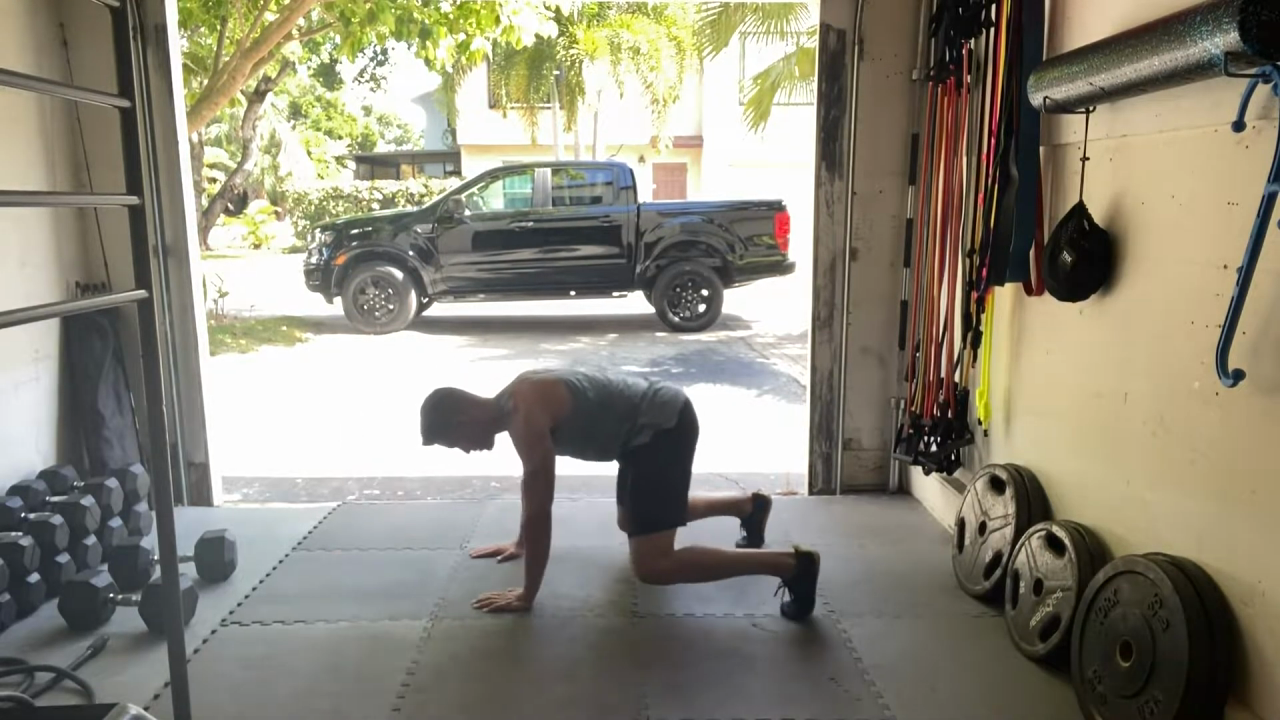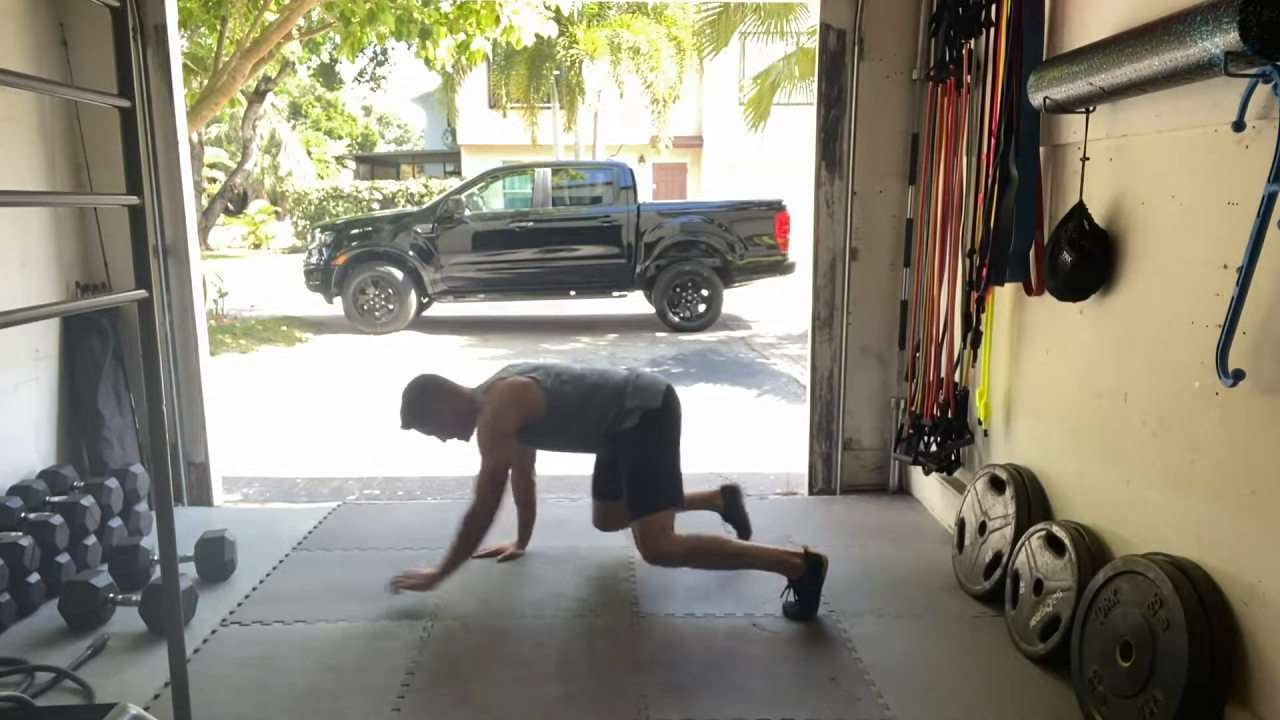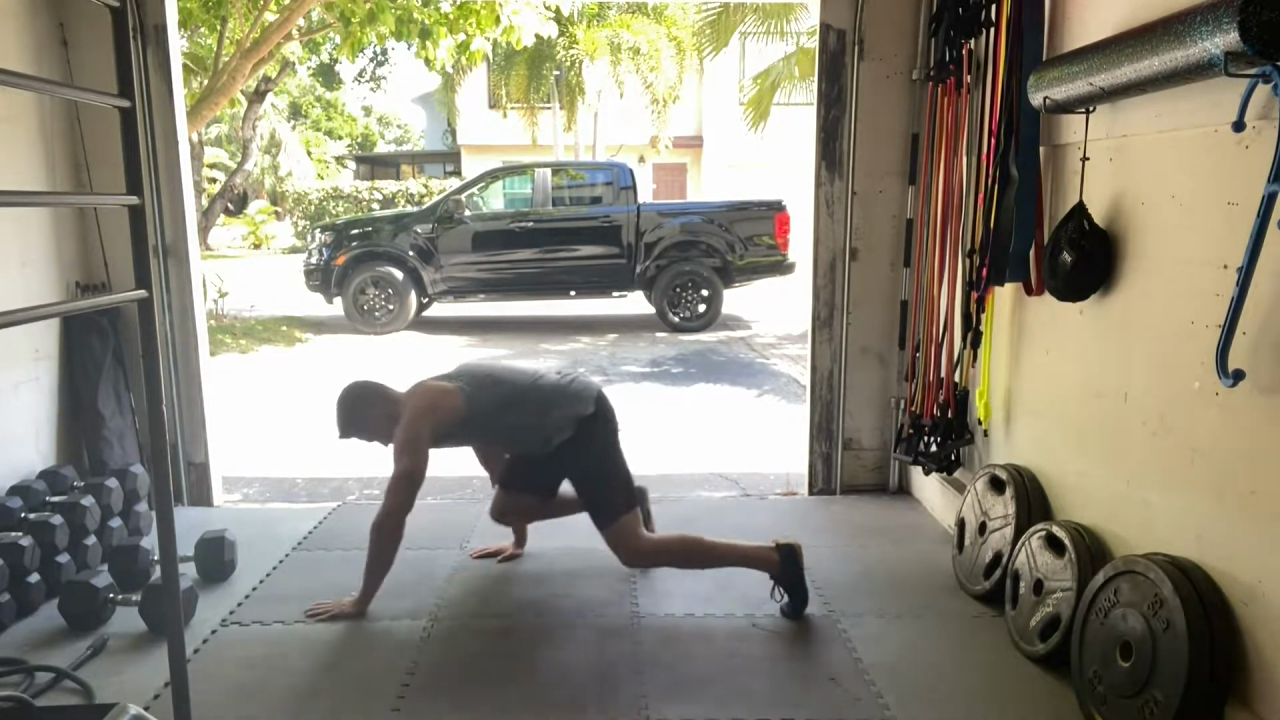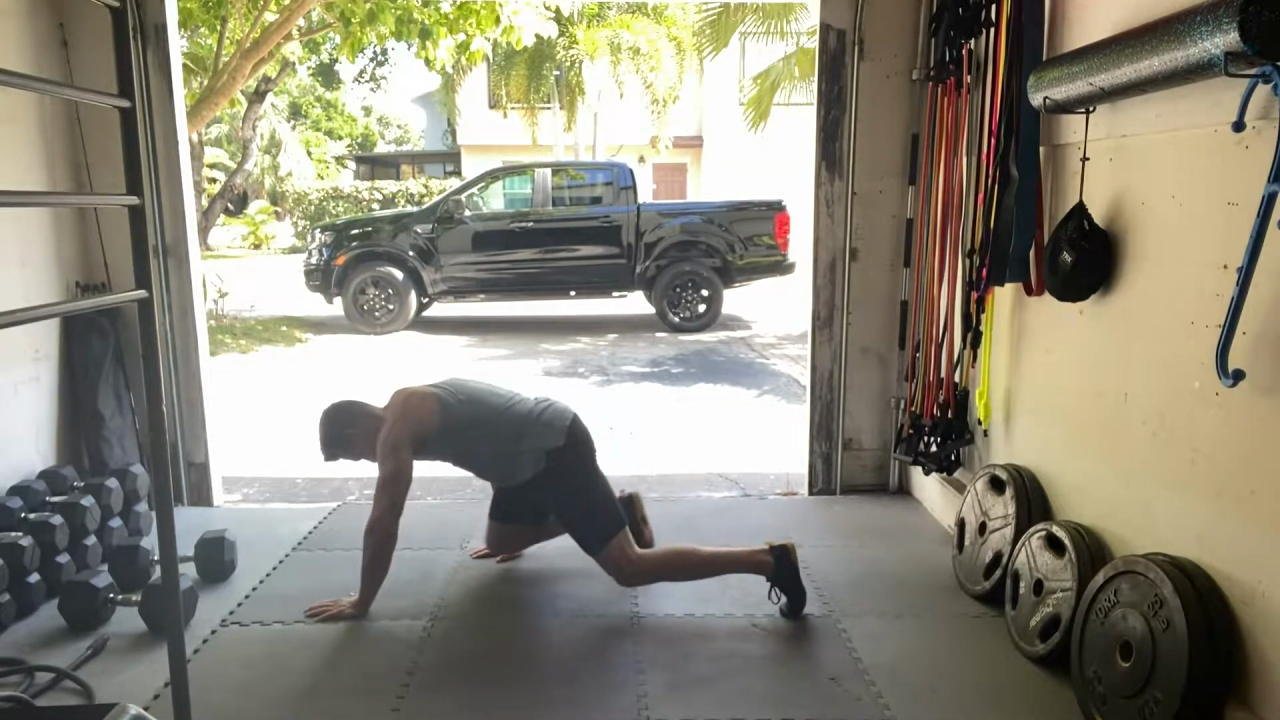
dt=0.3s
person 1, frame 1
left shoulder: (526, 415)
right shoulder: (516, 401)
left elbow: (538, 509)
right elbow: (532, 479)
left wrist: (526, 595)
right wrist: (520, 543)
left hip: (663, 427)
right hip: (653, 424)
left knee: (652, 567)
right knee: (633, 521)
left ankle: (791, 564)
right ankle: (748, 504)
person 1, frame 2
left shoulder: (495, 413)
right shoulder: (496, 394)
left elbow: (484, 508)
right elbow: (522, 473)
left wrist: (439, 575)
right wrist: (520, 540)
left hip: (646, 413)
right hip: (629, 414)
left knee: (658, 548)
right knee: (608, 518)
left ankle: (798, 565)
right ankle: (721, 499)
person 1, frame 3
left shoulder: (415, 418)
right shoulder: (436, 398)
left elbow: (391, 516)
right elbow: (494, 457)
left wrist: (362, 600)
right wrist: (519, 540)
left hip: (579, 419)
right hip: (561, 415)
left knee: (637, 550)
right knee: (505, 508)
left ankle: (774, 558)
right ankle: (621, 496)
person 1, frame 4
left shoulder: (395, 426)
right shoulder: (422, 405)
left elbow: (383, 523)
left wrist: (361, 602)
right wrist: (514, 544)
left hip: (553, 452)
right hip: (542, 443)
left knee: (630, 568)
right knee: (499, 540)
left ankle: (769, 560)
right ankle: (616, 509)
